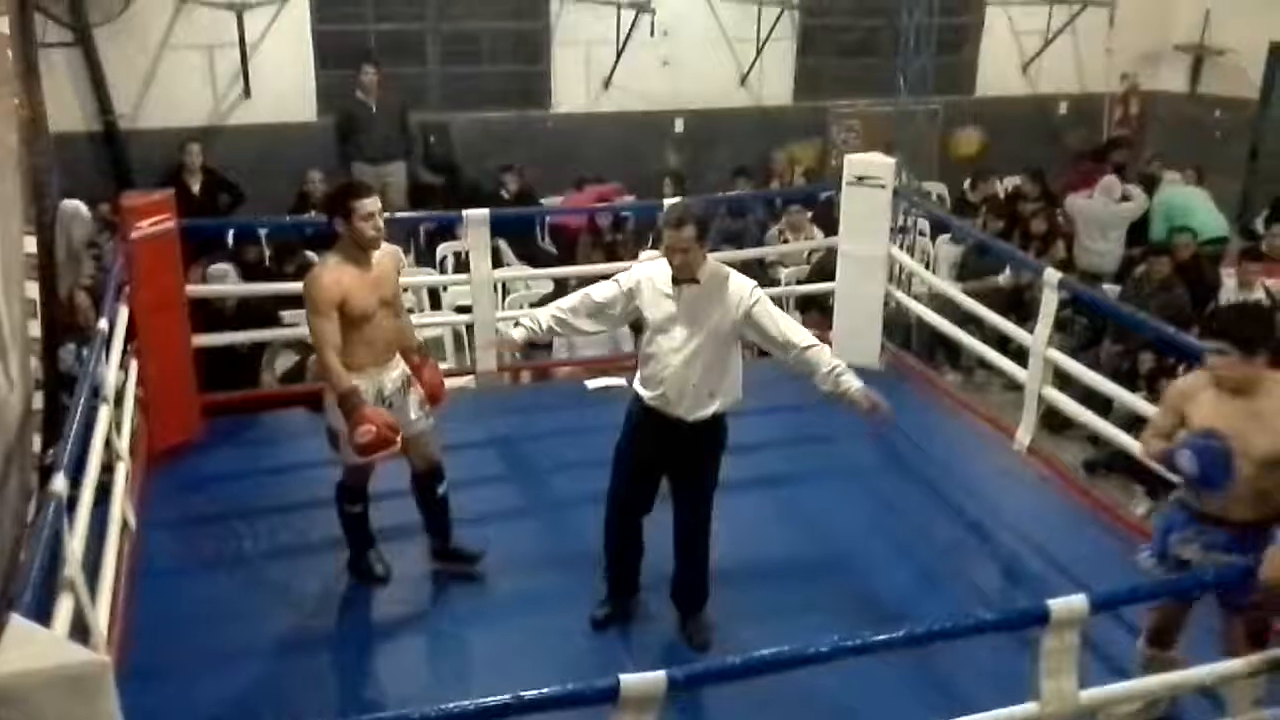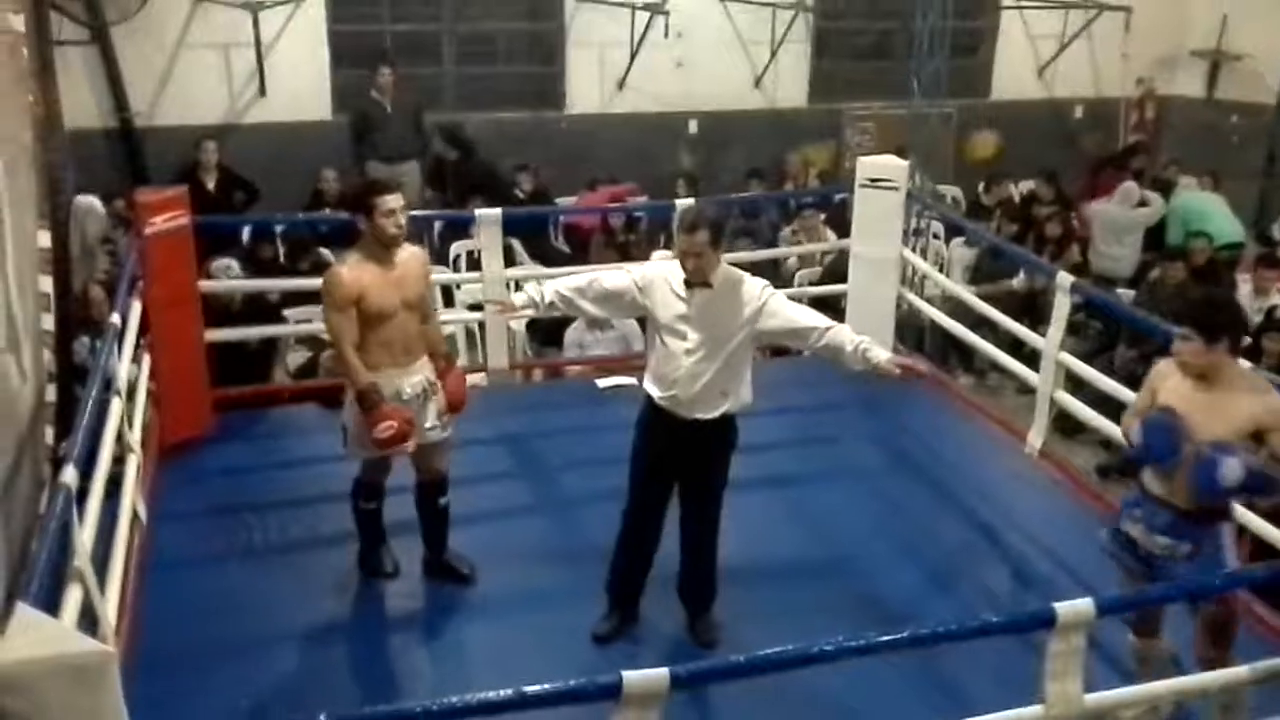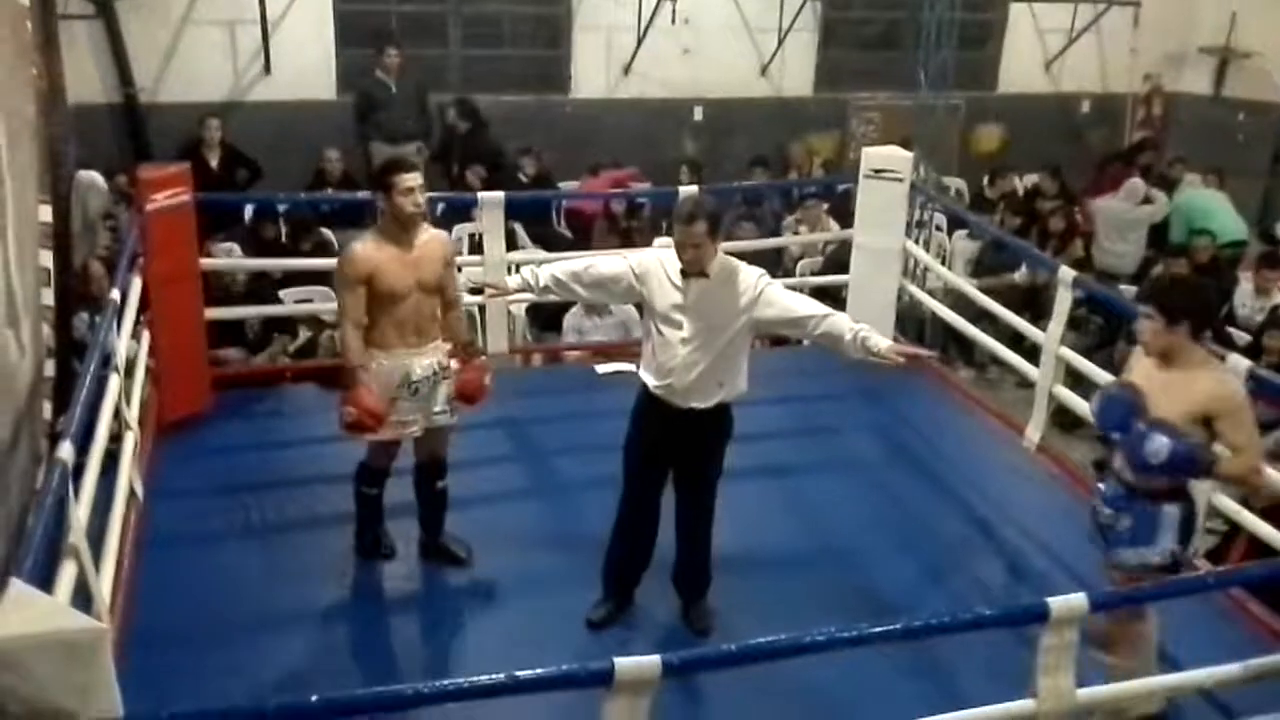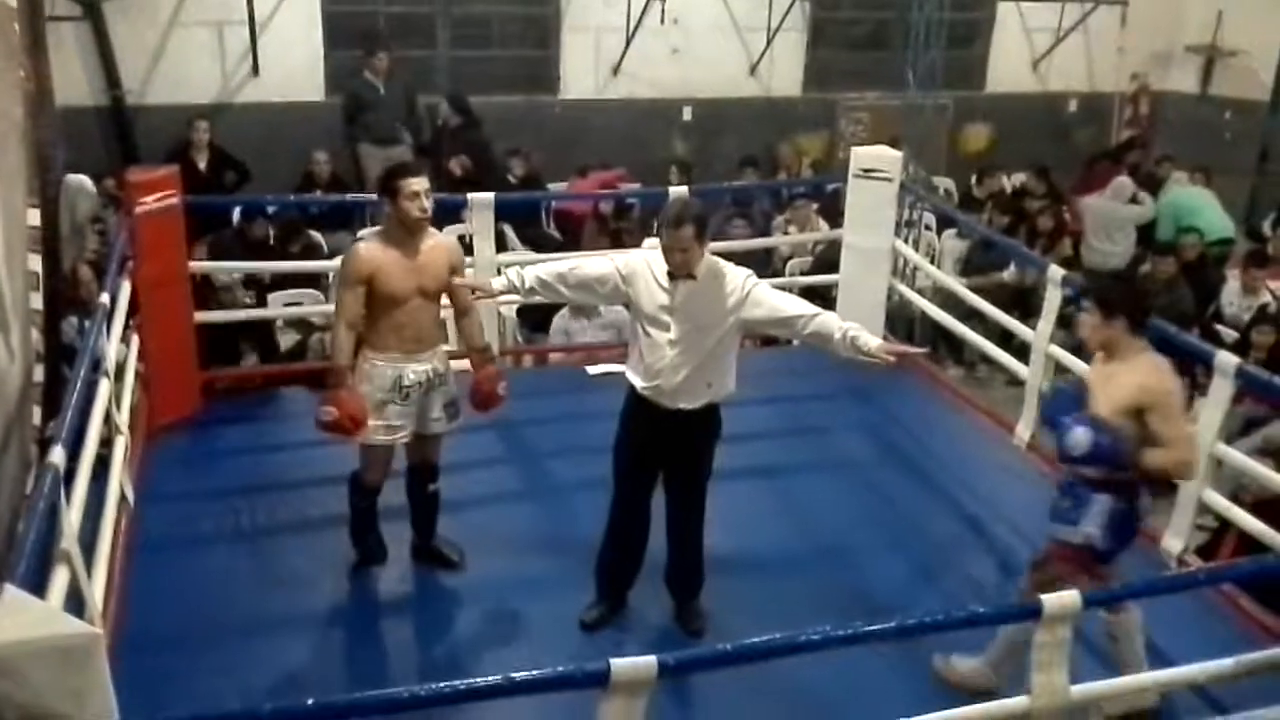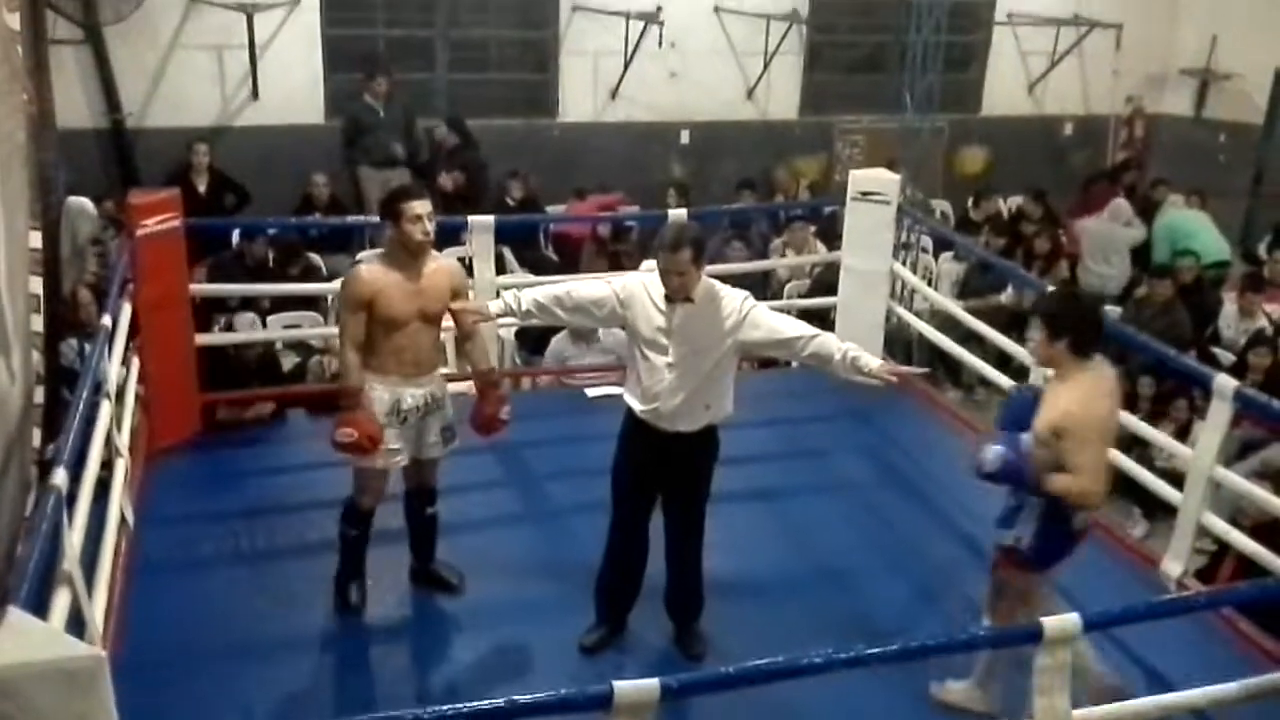
dt=0.2s
person 1, frame 1
left shoulder: (738, 291)
right shoulder: (643, 278)
left elbow: (793, 340)
right elbow: (585, 306)
left wrist: (850, 386)
right wrist: (524, 330)
left hip: (702, 426)
right hip: (647, 415)
left knee: (693, 523)
right knee: (622, 510)
left ankle: (691, 609)
right ankle: (620, 595)
person 1, frame 2
left shoulder: (751, 295)
right shoulder: (652, 279)
left elbow: (811, 326)
right elbow: (591, 290)
left wrist: (875, 355)
right wrist: (527, 298)
left hip: (713, 427)
right hip: (659, 418)
left knee: (702, 524)
right knee: (639, 516)
left ankle: (699, 609)
right ankle: (622, 605)
person 1, frame 3
left shoulder: (749, 285)
right shoulder: (648, 267)
left elbow: (810, 315)
right elbow: (586, 273)
left wrist: (876, 343)
right wrist: (519, 281)
left hip: (708, 417)
right hip: (654, 407)
left knee: (696, 513)
right knee: (636, 505)
left ankle: (694, 596)
right ankle: (617, 591)
person 1, frame 4
left shoulder: (736, 286)
right shoulder: (634, 268)
left elbow: (797, 314)
right elbow: (572, 275)
left wrist: (865, 342)
right wrist: (503, 282)
left hip: (697, 418)
right hip: (642, 409)
left knee: (687, 513)
right knee: (627, 507)
left ankle: (686, 599)
right ankle: (610, 594)
person 1, frame 5
left shoulder: (734, 308)
right shoulder: (632, 291)
left elbow: (797, 336)
right elbow: (569, 298)
left wrist: (866, 362)
right wrist: (498, 306)
left hip: (695, 440)
right hip: (640, 431)
left knee: (686, 536)
right knee: (625, 530)
left ankle: (686, 620)
right ankle: (610, 616)
person 2, frame 1
right shoulder: (1189, 389)
right elbow: (1150, 440)
right wrist: (1178, 457)
right hip: (1189, 526)
left knee: (1246, 649)
right knee: (1160, 627)
person 2, frame 2
right shoulder: (1164, 373)
right elbow: (1131, 418)
right wrist: (1142, 437)
left hip: (1201, 533)
right hip: (1143, 513)
left knee: (1215, 647)
right knee: (1142, 620)
person 2, frame 3
left shoulder: (1219, 389)
right shoulder: (1142, 356)
left elbow: (1250, 470)
left wrist: (1190, 458)
right wrist: (1110, 410)
left hip: (1156, 514)
right hip: (1117, 494)
left knee: (1110, 626)
right knee: (1123, 610)
person 2, frame 4
left shoulder: (1154, 382)
right shoulder: (1106, 356)
left elbow: (1182, 460)
left wrist: (1117, 452)
right wrist: (1067, 407)
left hip: (1108, 504)
right hip: (1087, 491)
left knee: (1041, 591)
right knee: (1109, 592)
left ankle: (988, 671)
person 2, frame 5
left shoulder: (1085, 403)
right shoulder: (1094, 369)
left elbow: (1089, 491)
left wrist: (1026, 472)
right wrist: (1030, 410)
left hip: (1045, 513)
right hip: (1051, 508)
left knee: (1005, 605)
right knee: (1033, 598)
left ankle: (981, 691)
right ankle: (1096, 682)
person 3, frame 1
left shoulder: (391, 256)
right shoulder: (325, 280)
right elbow: (327, 353)
left wrist: (419, 361)
right wrist: (353, 406)
left hip: (396, 374)
right hip: (357, 385)
left knee: (428, 461)
right knee: (357, 474)
left ankle: (443, 545)
right ankle: (362, 551)
person 3, frame 2
left shoulder: (417, 259)
right shoulder: (344, 278)
right elbow: (345, 349)
left wrist: (445, 367)
right wrist: (373, 402)
left hip: (421, 378)
right hip: (376, 384)
left knee: (435, 472)
right knee: (375, 473)
left ankle: (437, 555)
right ankle: (372, 547)
person 3, frame 3
left shoulder: (440, 243)
right shoulder: (360, 256)
right elbow: (350, 325)
left wrist: (469, 356)
right wrist: (357, 381)
left hip: (435, 360)
right hip: (386, 366)
left knee: (434, 458)
right knee: (381, 458)
left ankle: (433, 536)
right ankle: (369, 529)
person 3, frame 4
left shoulder: (447, 249)
right shoulder: (363, 256)
left elbow: (465, 311)
right elbow: (346, 323)
left wrist: (484, 362)
right wrist: (341, 381)
left hip: (433, 365)
right hip: (383, 370)
left knee: (426, 462)
right knee: (374, 471)
left ankle: (425, 539)
right ankle: (365, 532)
person 3, frame 5
left shoulder: (450, 272)
right shoulder: (364, 279)
left elbow: (469, 334)
right elbow: (350, 347)
left wrist: (488, 385)
right wrist: (352, 406)
left hip: (430, 389)
right hip: (381, 394)
left knee: (424, 485)
right knee: (367, 496)
left ankle: (424, 564)
right ankle: (349, 575)
